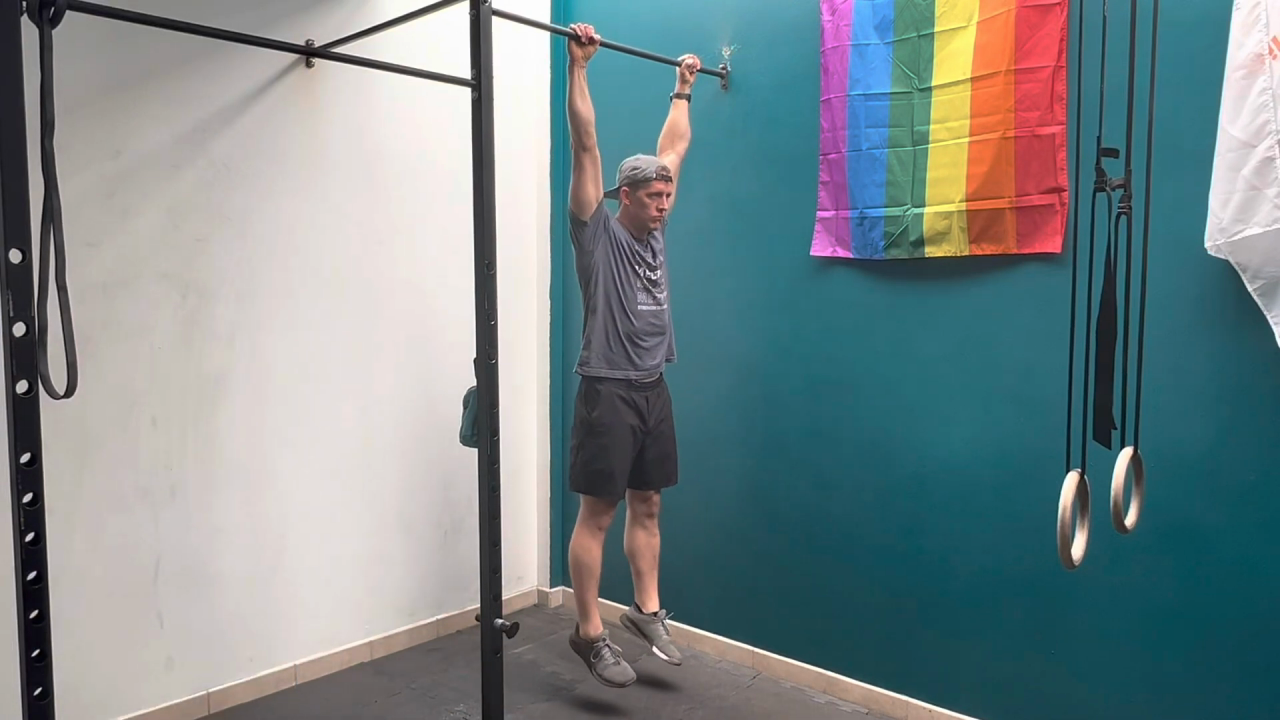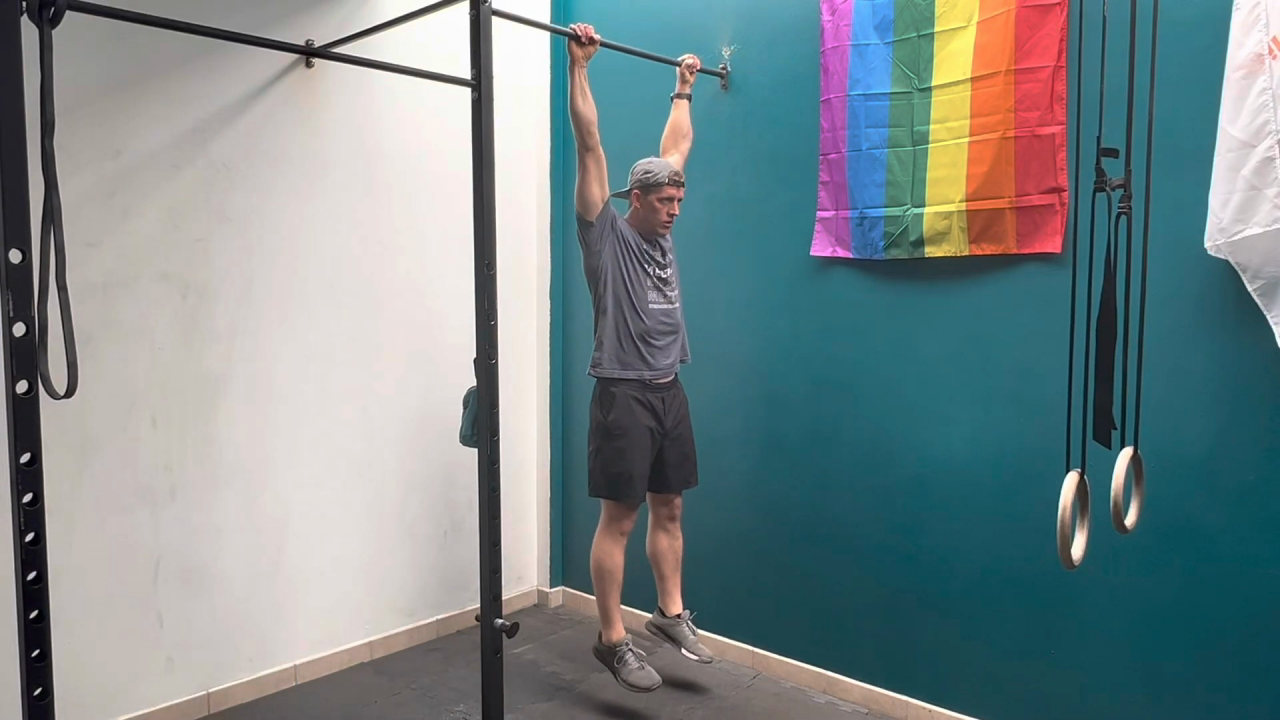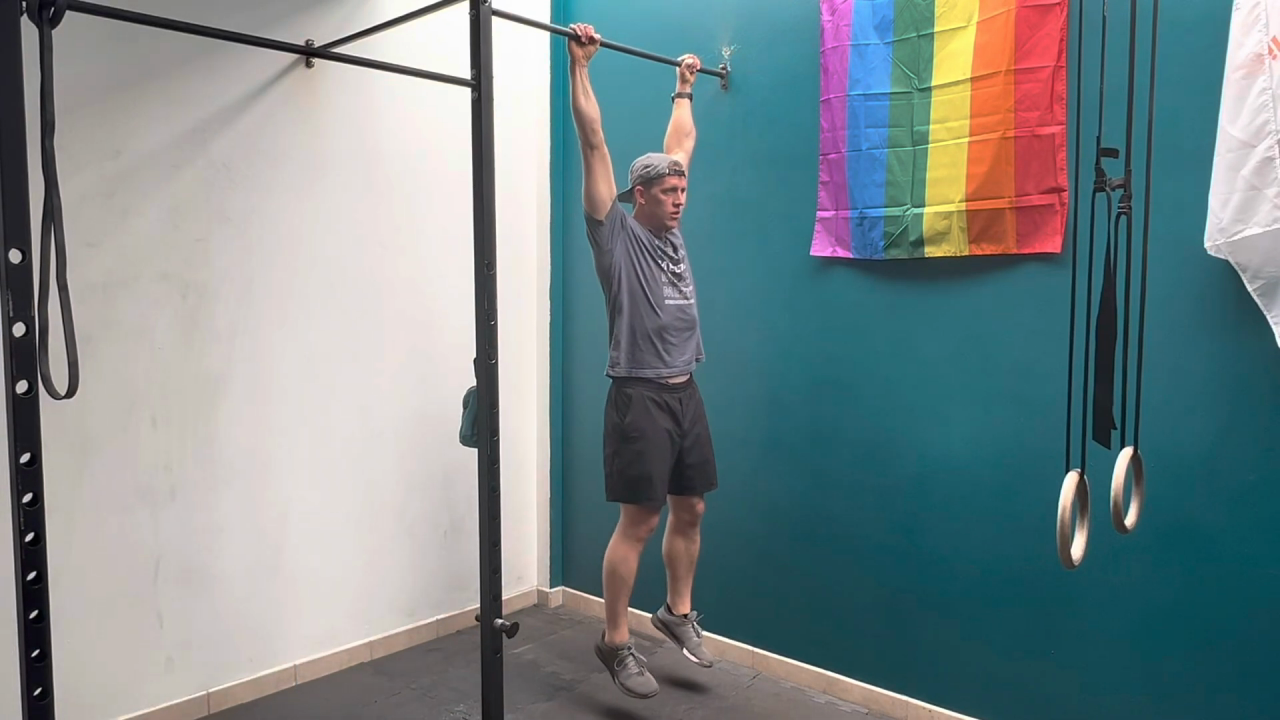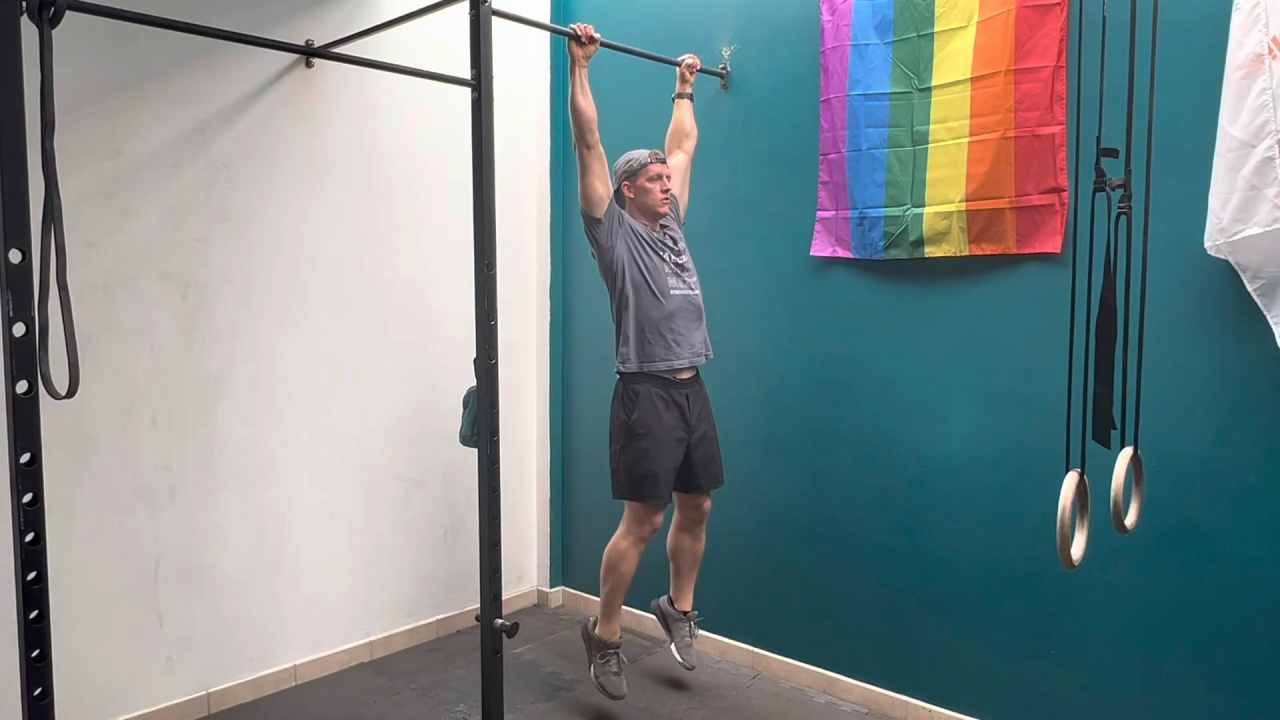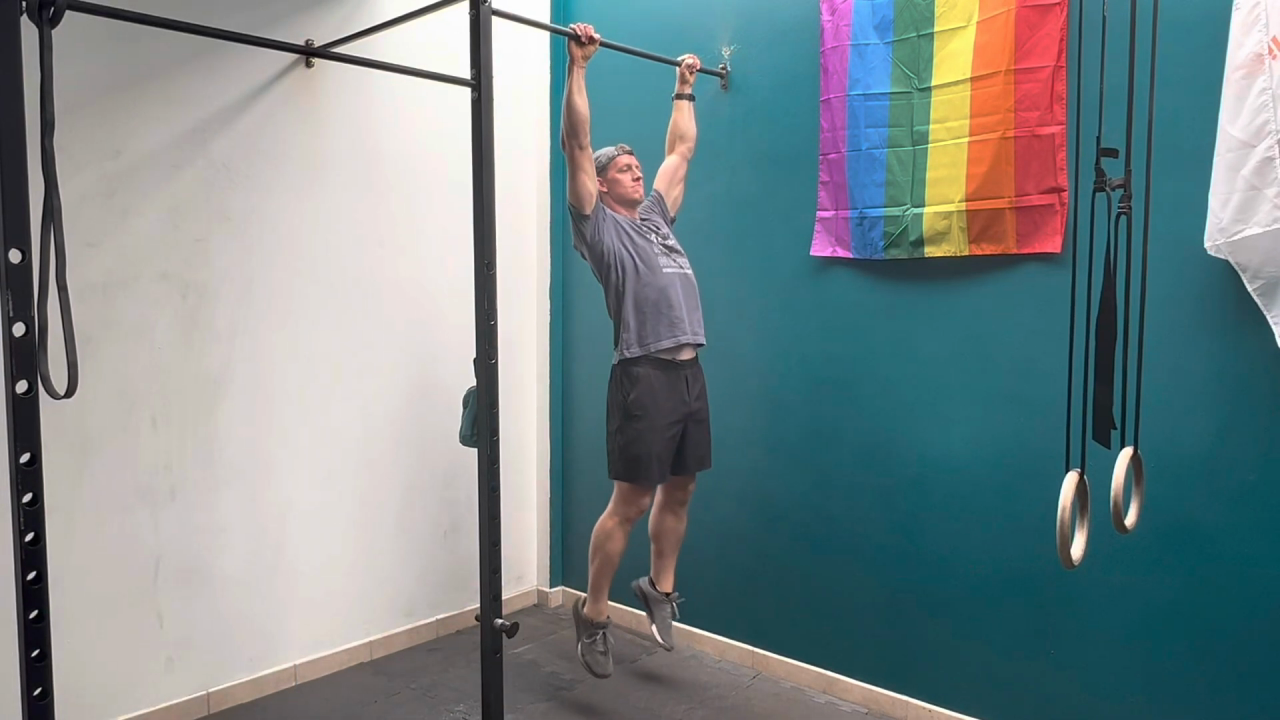
dt=0.3s
person 1, frame 1
left shoulder: (654, 228)
right shoulder: (596, 230)
left elbow: (674, 147)
right elbow: (584, 147)
left wrist: (683, 87)
right wrist: (578, 64)
left hip: (653, 391)
right hip: (608, 392)
left knee: (647, 508)
right knee: (597, 513)
left ankle: (647, 612)
right ankle: (590, 633)
person 1, frame 2
left shoulder: (662, 231)
right shoulder: (604, 232)
left elbow: (677, 146)
right elbow: (588, 145)
left wrist: (683, 88)
right wrist: (578, 65)
left hip: (669, 393)
right hip: (622, 396)
left knee: (669, 510)
right knee: (619, 519)
left ankle: (672, 615)
right ankle: (612, 639)
person 1, frame 3
left shoulder: (672, 229)
right shoulder: (615, 231)
left elbow: (681, 145)
right elbow: (593, 144)
left wrist: (684, 87)
right wrist: (580, 64)
left hip: (685, 393)
right hip: (639, 398)
left knee: (689, 512)
right knee: (638, 521)
left ankle: (678, 613)
right ankle: (616, 642)
person 1, frame 4
left shoulder: (672, 224)
right shoulder: (612, 230)
left elbow: (683, 147)
right elbow: (588, 145)
left wrist: (684, 88)
right wrist: (578, 65)
left hip: (693, 390)
right hip: (647, 393)
left knee: (695, 509)
right knee: (643, 520)
left ankle: (679, 608)
right ankle: (604, 634)
person 1, frame 5
left shoulder: (655, 214)
right shoulder: (597, 224)
left elbow: (682, 149)
right elbow: (576, 143)
left wrist: (684, 88)
right wrist: (577, 65)
left hip: (689, 373)
right hip: (644, 375)
left knee: (678, 492)
right knee: (631, 501)
left ankle: (660, 590)
right ankle: (592, 613)
